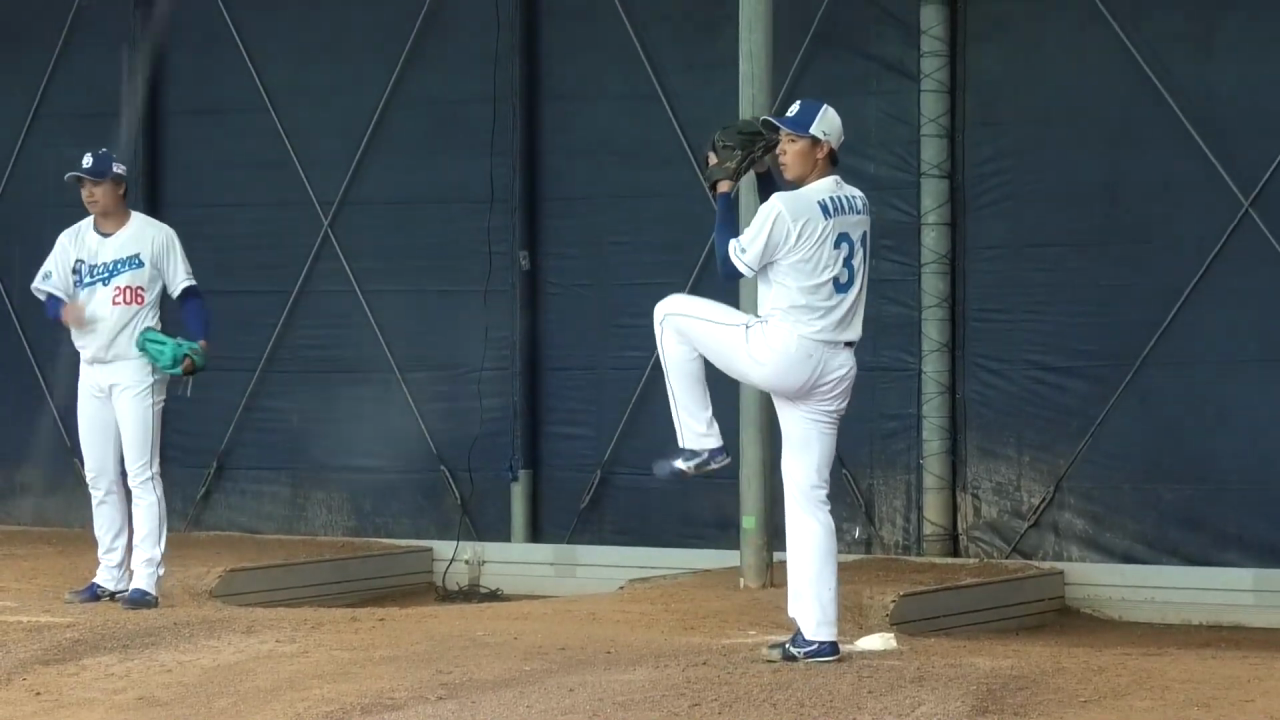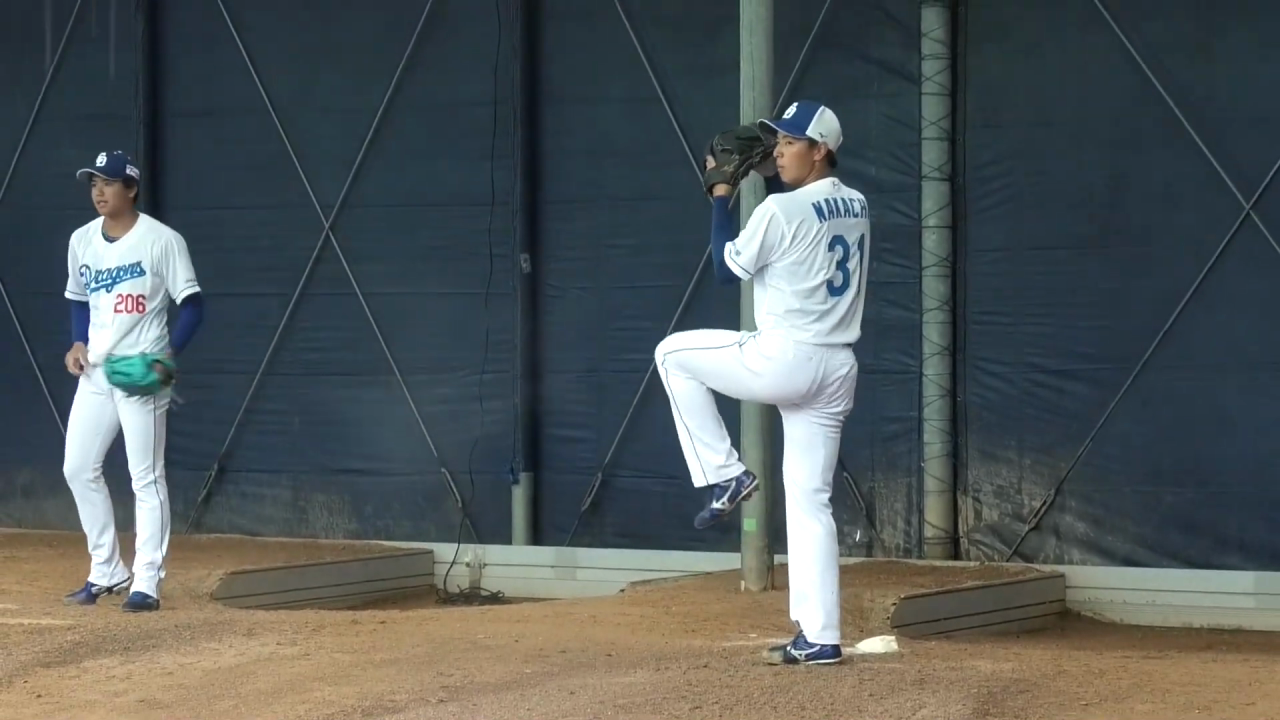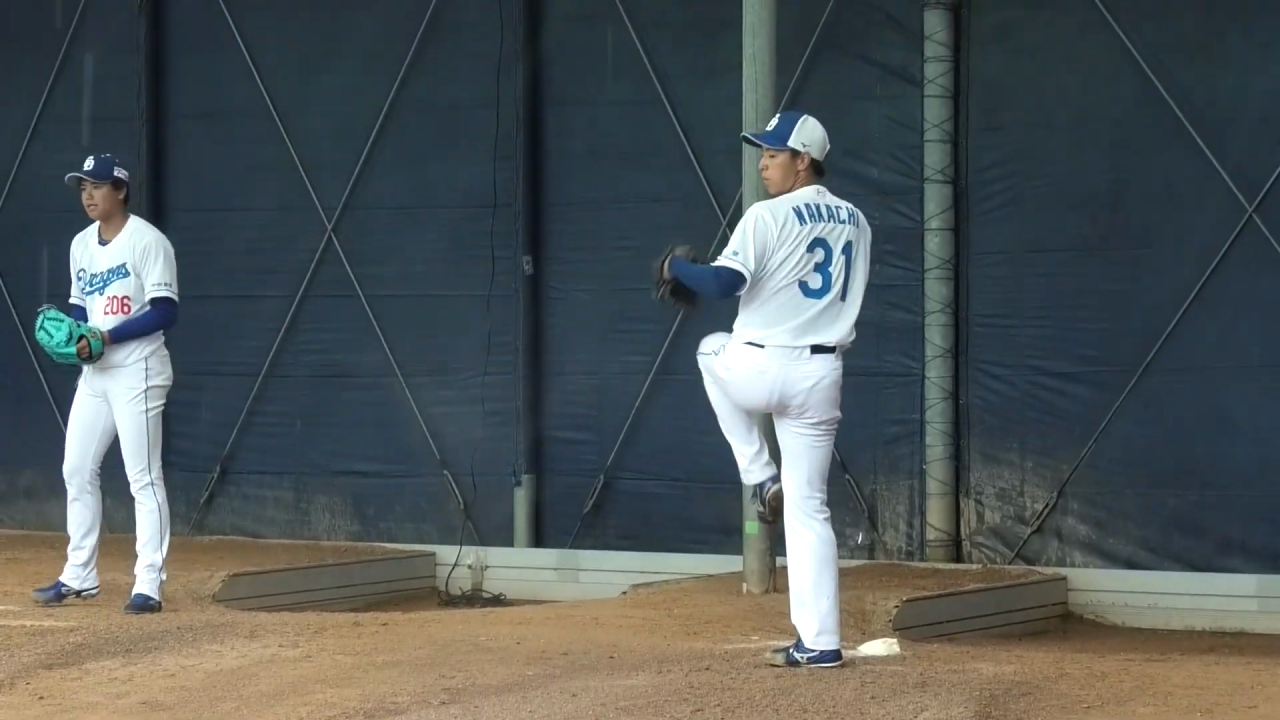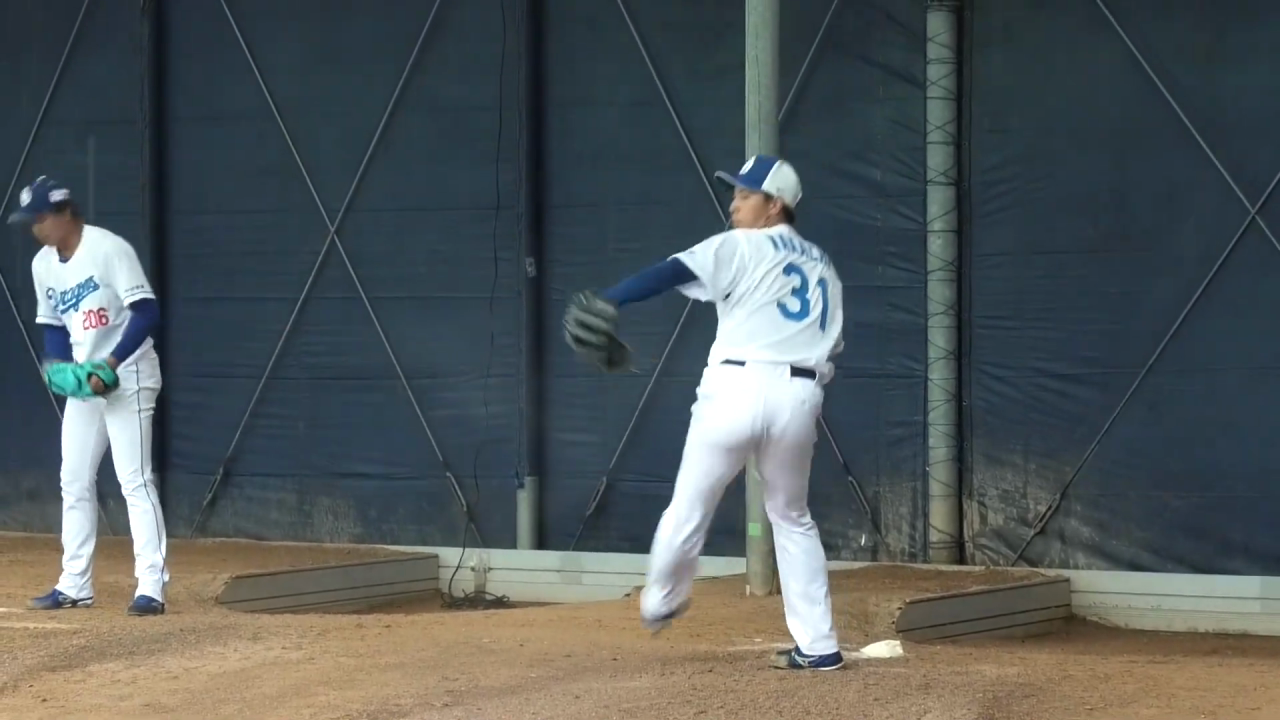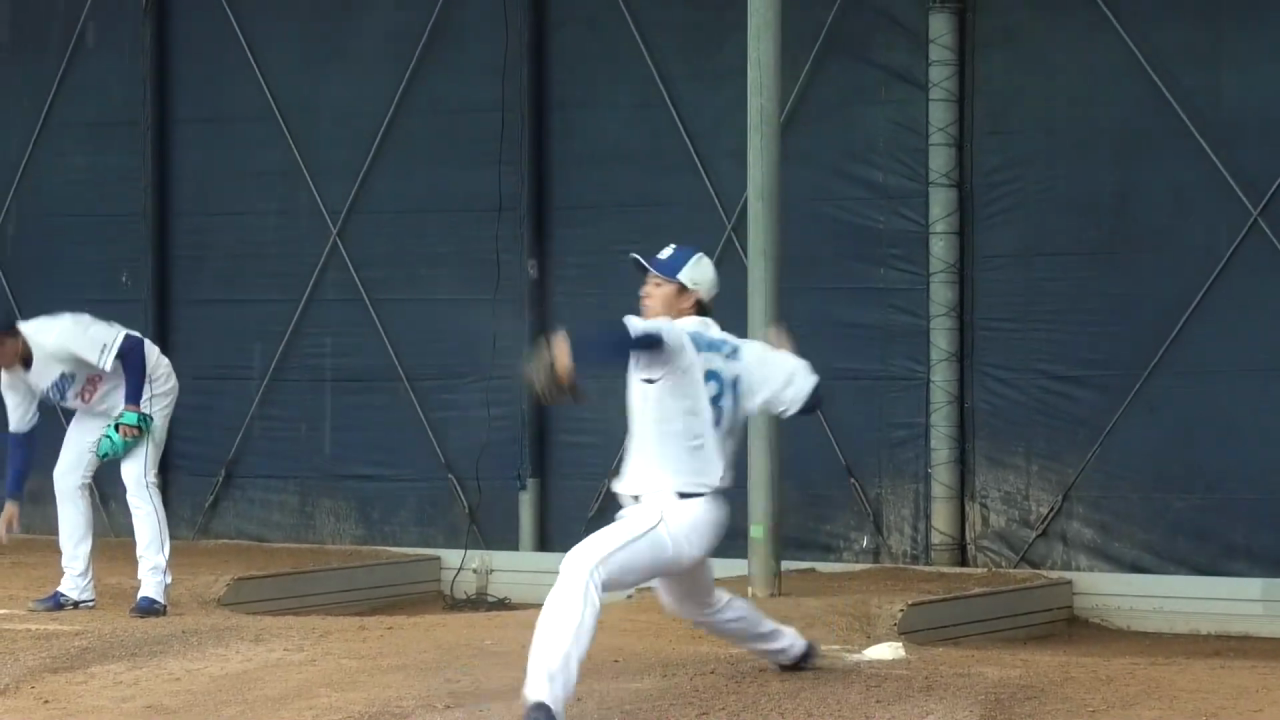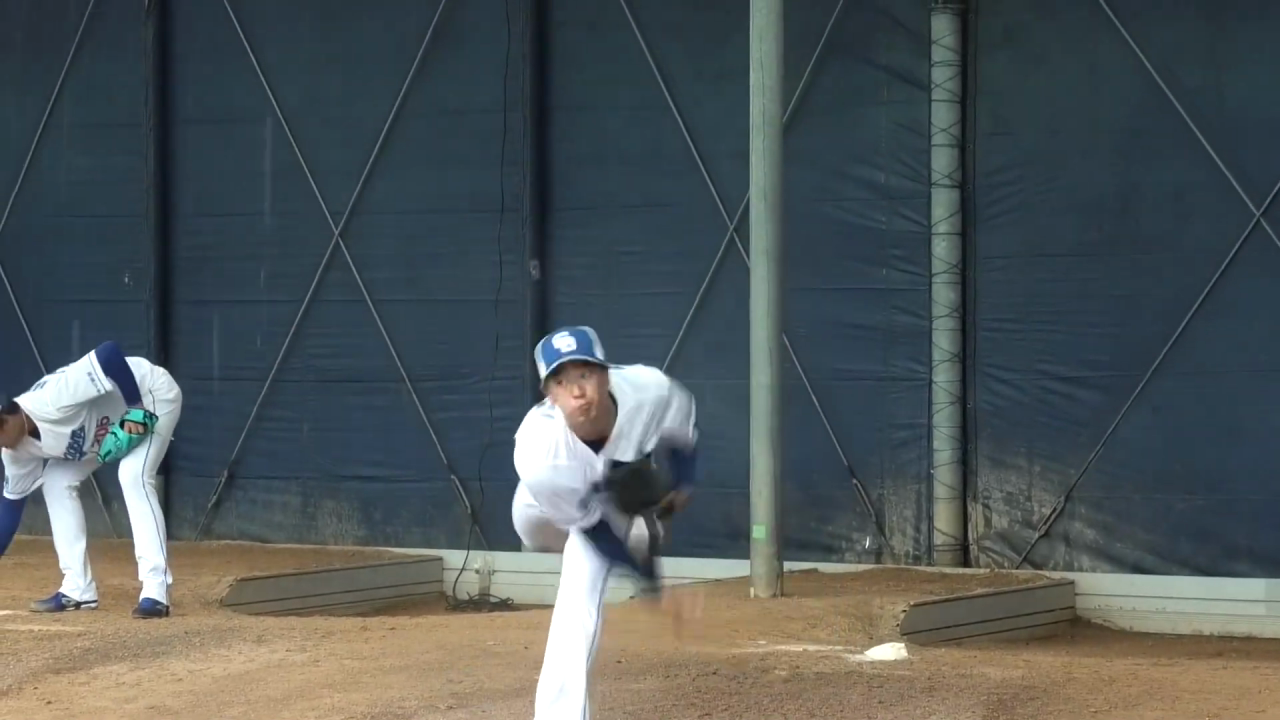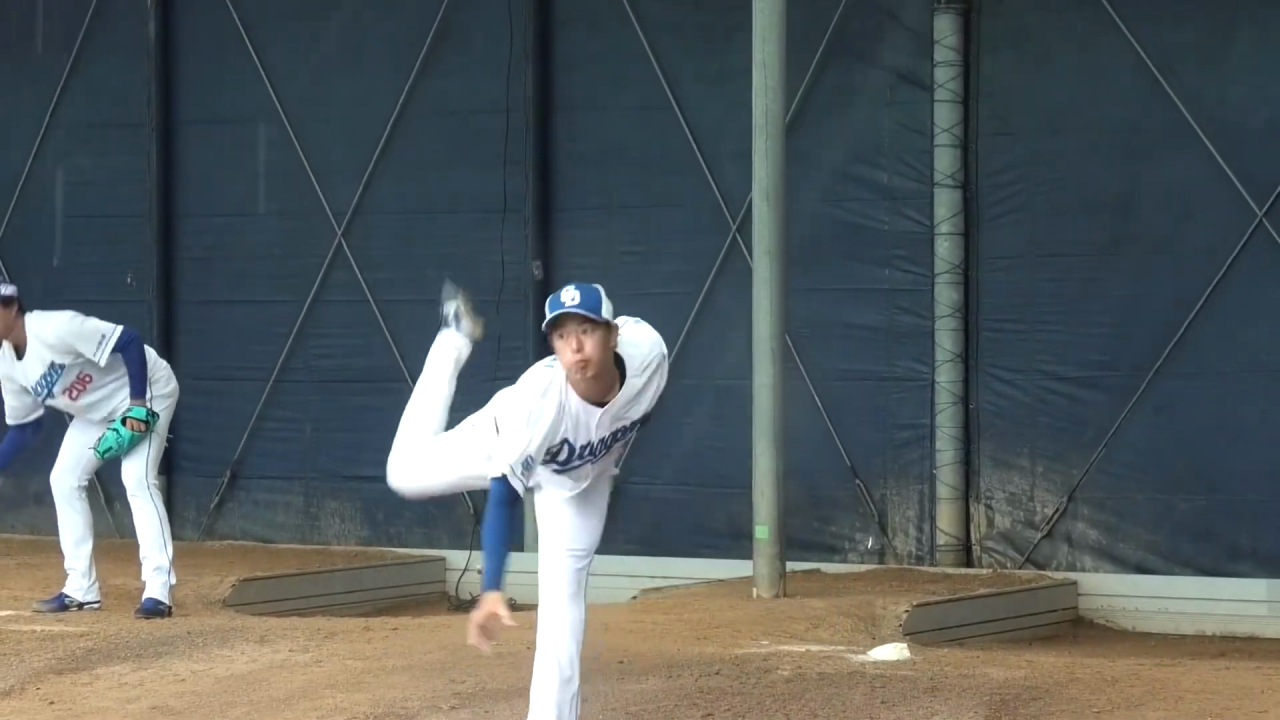
dt=0.3s
person 1, frame 1
left shoulder: (787, 207)
right shoulder: (856, 204)
left elbow: (730, 264)
left wrist: (724, 190)
right wrist: (760, 174)
left hip: (782, 352)
right hip: (834, 367)
left knee: (672, 314)
right knee: (808, 496)
left ankle: (700, 443)
right ankle: (816, 634)
person 1, frame 2
left shoulder: (781, 209)
right shoulder: (856, 206)
left elbow: (727, 268)
left wrist: (721, 194)
right wrist: (768, 177)
left hip: (781, 359)
right hip: (835, 369)
left knee: (673, 353)
right knee: (810, 501)
left ankle: (724, 474)
right ankle: (819, 636)
person 1, frame 3
left shoulder: (767, 215)
right shoulder: (856, 222)
left elbow: (726, 282)
left wrist: (677, 267)
left hip: (758, 367)
right hip: (819, 374)
left knee: (713, 348)
right knee: (810, 507)
left ankle: (762, 477)
right ankle: (821, 642)
person 1, frame 4
left shoulder: (738, 246)
right shoulder: (824, 267)
left elbow: (676, 272)
left wrist: (605, 299)
left hip: (736, 391)
right hip: (799, 398)
left knee: (689, 508)
right knee: (793, 520)
left ankle: (663, 600)
right ankle: (818, 645)
person 1, frame 5
left shoulder: (675, 345)
right shoulder: (737, 352)
left elbow: (648, 341)
right elbow: (810, 397)
left wrist: (570, 349)
right wrist: (783, 358)
left hip: (678, 519)
right hip: (696, 515)
left knee: (582, 569)
right knee: (694, 601)
right ankle: (789, 646)
person 1, frame 6
left shoulder: (648, 393)
right shoulder: (539, 453)
left elbow: (684, 431)
right elbow: (591, 526)
left wrist: (680, 485)
right wrist: (649, 578)
left hip: (618, 502)
right hip: (568, 507)
left knee: (578, 606)
person 1, frame 7
left shoulder: (650, 353)
right shoulder: (538, 394)
left elbow: (631, 327)
right elbow: (504, 494)
right wrist: (491, 590)
left hip: (584, 476)
right hip: (506, 451)
left knee: (563, 588)
right knee: (410, 475)
right ankle: (458, 332)
person 2, frame 1
left shoulder: (157, 235)
right shoulder: (71, 239)
left elbow: (187, 294)
right elbow: (46, 293)
left wrist: (198, 340)
right wrist: (63, 310)
left hip: (138, 370)
right hip: (91, 372)
left knee: (141, 475)
right knee: (99, 478)
left ankle: (146, 580)
right ankle: (111, 574)
person 2, frame 2
left shoulder: (162, 240)
right shoulder: (81, 240)
left elbow: (191, 303)
right elbow: (79, 300)
left wrist: (170, 352)
right wrist: (77, 344)
right hip: (97, 374)
left knee: (145, 479)
right knee: (78, 468)
left ankle: (146, 582)
right ankle: (106, 570)
person 2, frame 3
left shoulder: (149, 241)
right shoulder: (80, 244)
left elbow: (165, 311)
right elbow: (81, 305)
left wrist: (107, 338)
left hip: (138, 374)
right hip: (95, 374)
left knee: (144, 480)
right knee: (77, 473)
left ankle: (149, 585)
right ankle: (78, 577)
person 2, frame 4
left shoulder: (109, 249)
right shoulder: (43, 264)
left elbow: (147, 313)
right elbow: (52, 325)
left wrist: (110, 363)
right wrist: (56, 363)
left hip: (127, 376)
right hip: (83, 380)
left knee: (134, 480)
right knee: (74, 482)
left ankle: (151, 587)
right ankle: (74, 585)
person 2, frame 5
left shoulder: (55, 338)
left elbow: (132, 348)
left wrist: (133, 411)
left hip: (146, 385)
right hip: (101, 400)
left knee: (137, 475)
right knee: (67, 477)
left ankle: (153, 590)
right ankle: (77, 587)
person 2, frame 6
left shoulder: (51, 402)
left elbow: (110, 353)
left wrist: (136, 408)
left hip: (151, 395)
left knee: (134, 478)
right knee: (56, 483)
left ankle: (156, 592)
right ankle: (78, 589)
person 2, frame 7
left shoulder: (56, 328)
left elbow: (130, 342)
left wrist: (138, 405)
left hip: (144, 389)
right hip: (98, 408)
left knee: (138, 480)
right knee: (64, 481)
left ankle: (159, 592)
right ankle: (81, 589)
